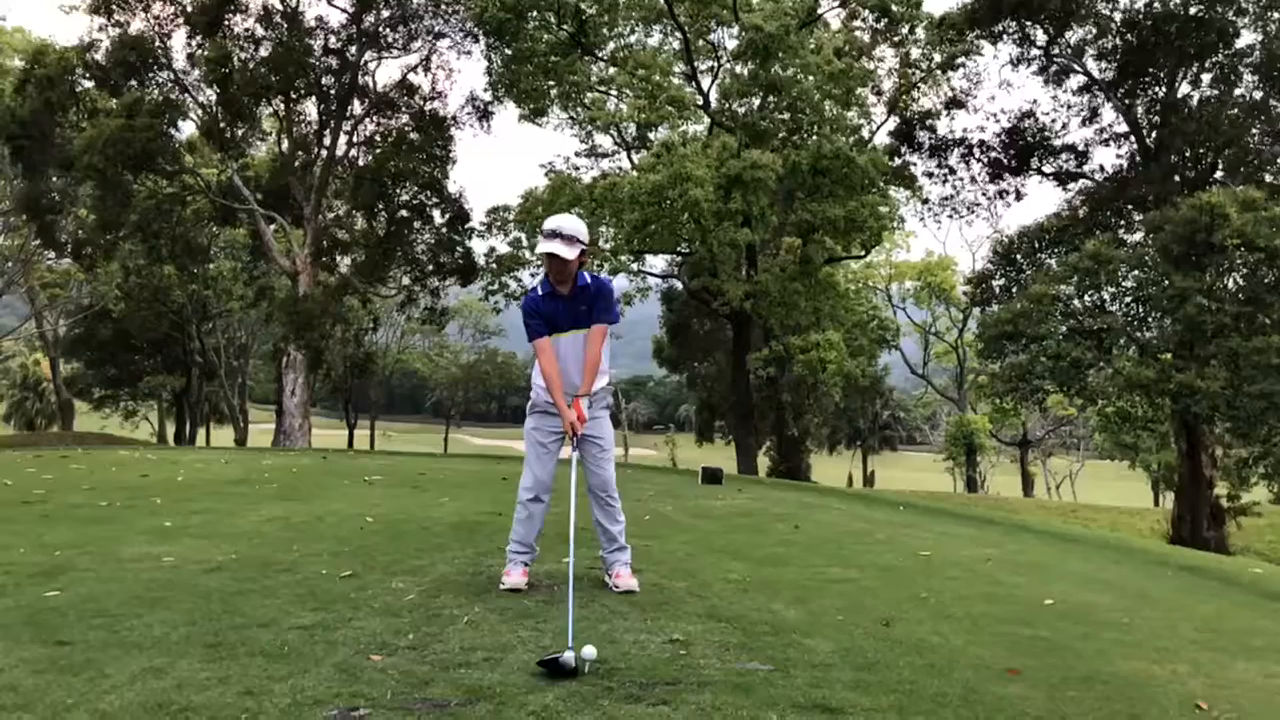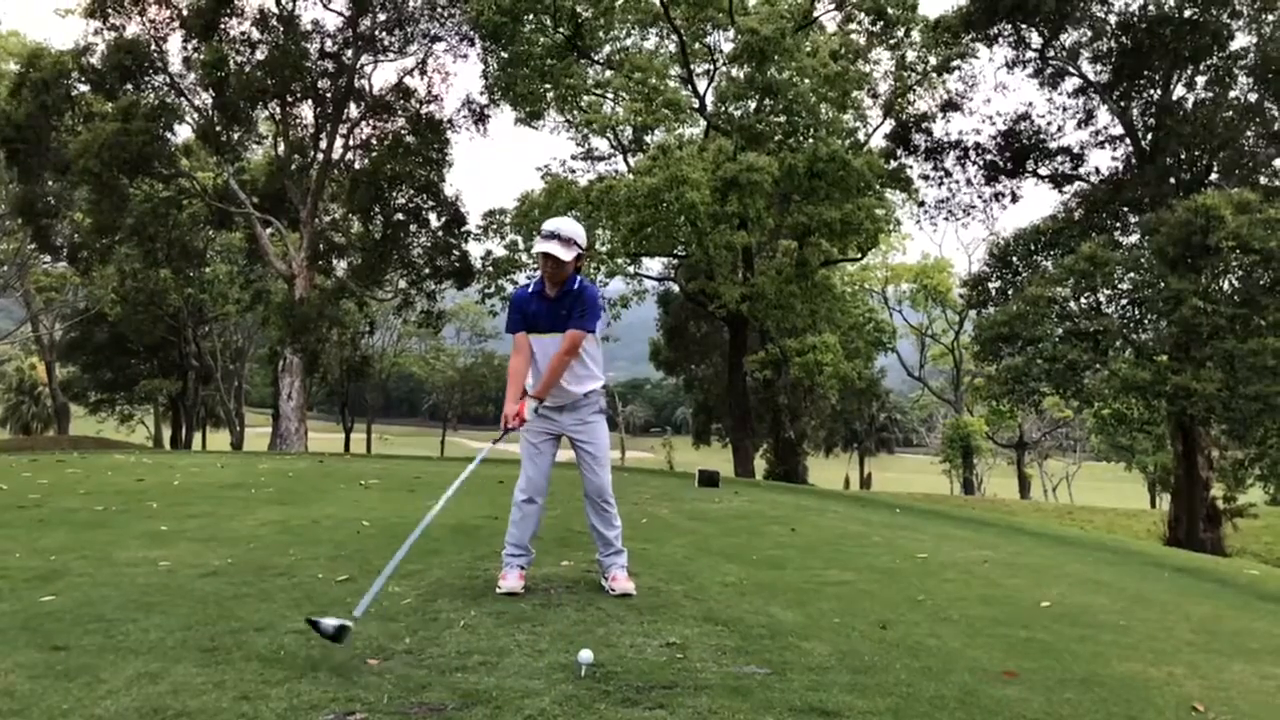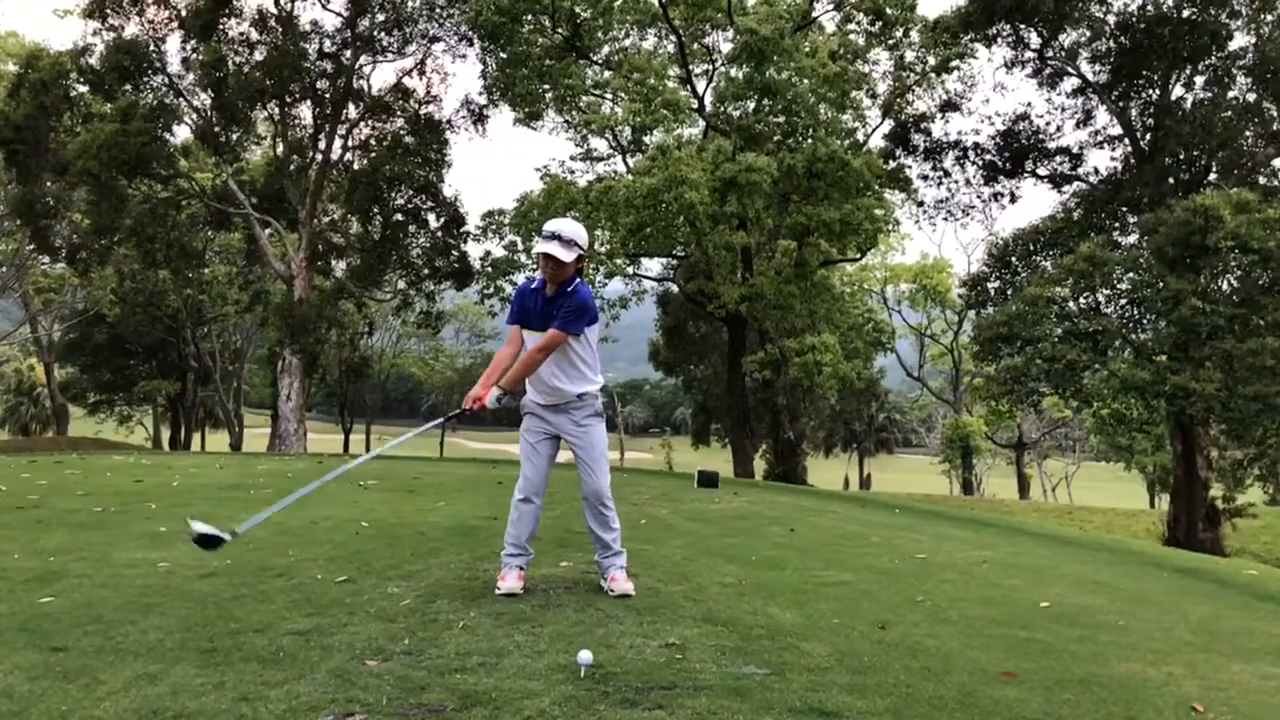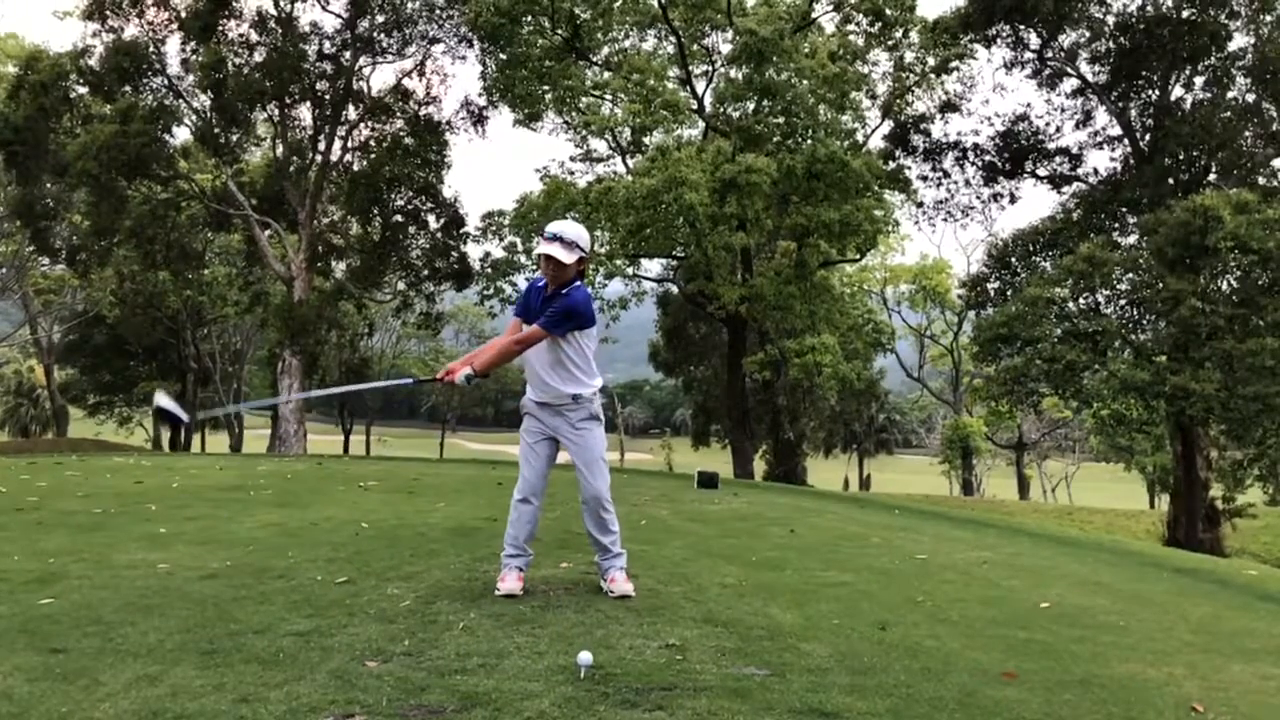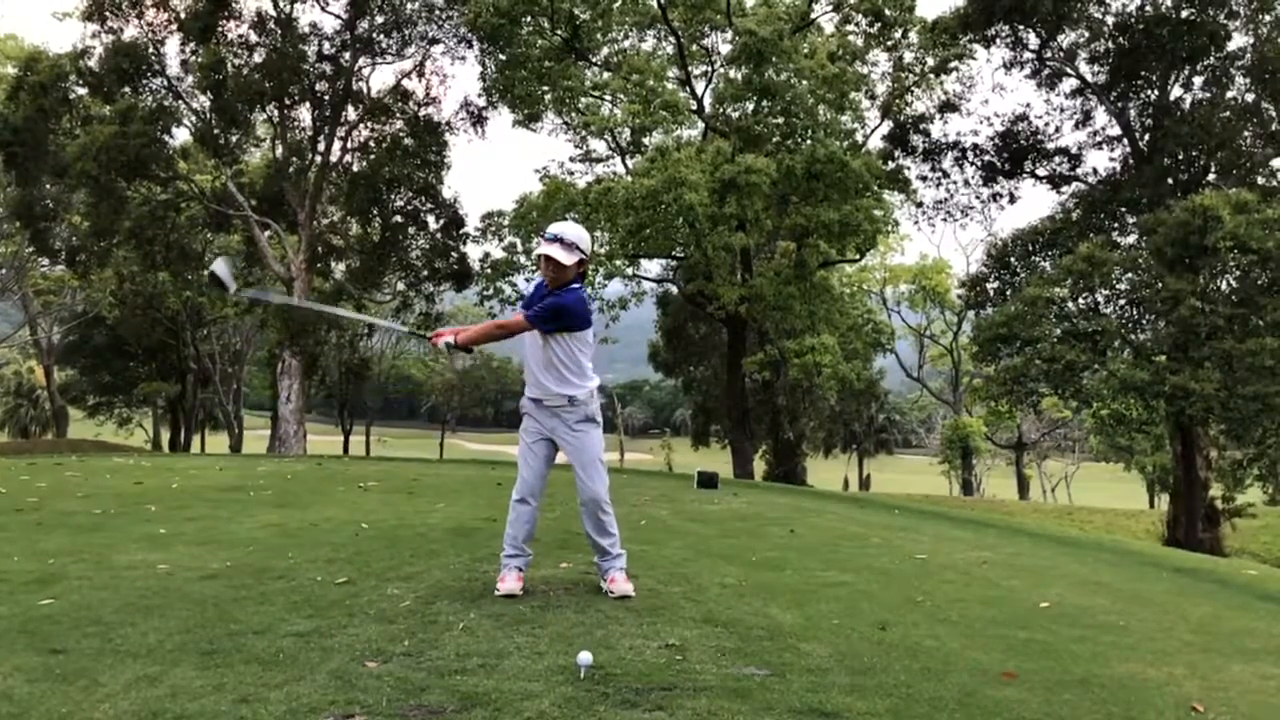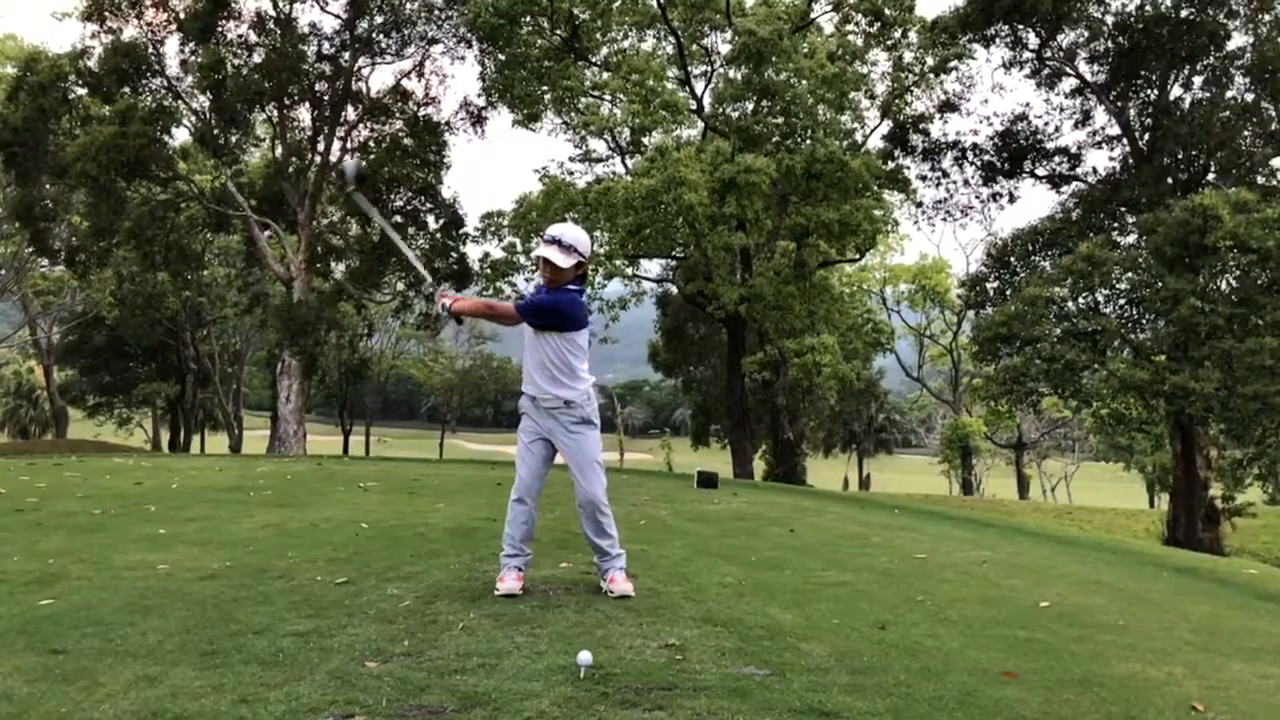
dt=0.5s
person 1, frame 1
left shoulder: (600, 289)
right shoulder: (534, 301)
left elbow: (594, 347)
right elbow: (546, 358)
left wrist: (582, 399)
right wrist: (564, 409)
left hip: (593, 401)
right hip: (547, 404)
left knee: (603, 484)
right knee: (534, 485)
left ankle: (617, 562)
right ankle: (518, 561)
person 1, frame 2
left shoulder: (586, 295)
right shoulder: (522, 298)
left elbow: (565, 354)
right elbow: (520, 355)
left wrist: (531, 401)
right wrist: (512, 401)
left hip: (585, 404)
right hip: (541, 407)
left knee: (599, 487)
right knee: (529, 487)
left ankle: (614, 565)
right ankle: (515, 564)
person 1, frame 3
left shoulder: (580, 299)
right shoulder: (525, 292)
left elbow: (541, 351)
right elbow: (512, 346)
left wrist: (499, 391)
right wrist: (482, 384)
left hip: (582, 407)
right hip: (539, 407)
left knee: (597, 489)
right knee: (528, 488)
left ankle: (613, 566)
right ankle: (514, 564)
person 1, frame 4
left shoulder: (576, 301)
right shoulder: (534, 289)
left elbow: (520, 344)
right elbow: (507, 335)
left wrist: (472, 370)
right wrist: (464, 360)
left hip: (579, 409)
right hip: (538, 408)
left knee: (596, 491)
right knee: (527, 489)
left ankle: (612, 566)
right ankle: (513, 565)
person 1, frame 5
left shoulder: (570, 302)
right shoulder: (543, 288)
left elbow: (506, 329)
right elbow: (507, 324)
left wrist: (456, 340)
right wrist: (460, 331)
left hip: (576, 410)
right hip: (537, 408)
left knee: (594, 492)
right knee: (526, 489)
left ankle: (612, 567)
right ankle: (513, 565)
person 1, frame 6
left shoulder: (565, 302)
right shoulder: (545, 289)
left elbow: (499, 311)
right elbow: (509, 315)
left wrist: (453, 305)
right wrist: (463, 302)
left hip: (573, 412)
right hip: (535, 408)
left knee: (592, 494)
right knee: (524, 490)
left ankle: (612, 567)
right ankle: (513, 565)
